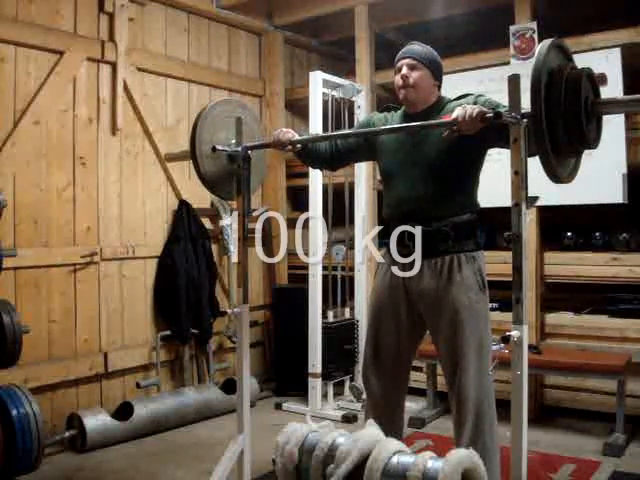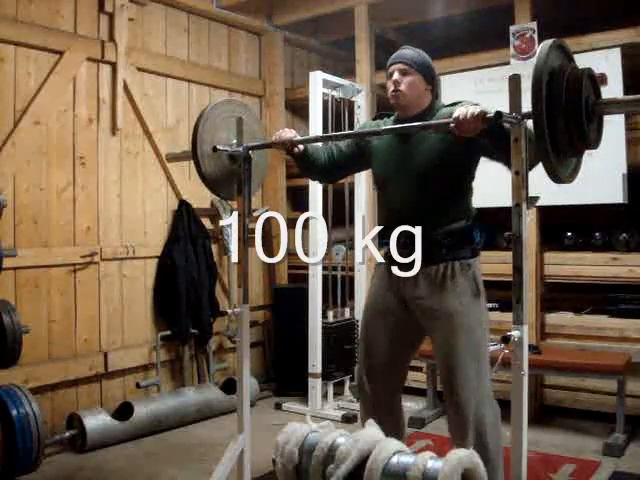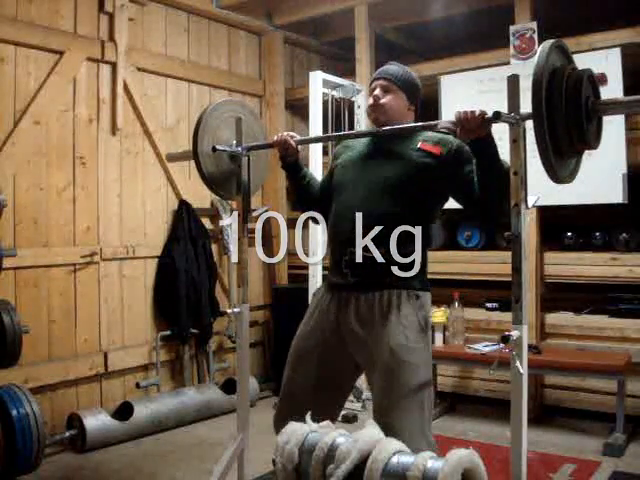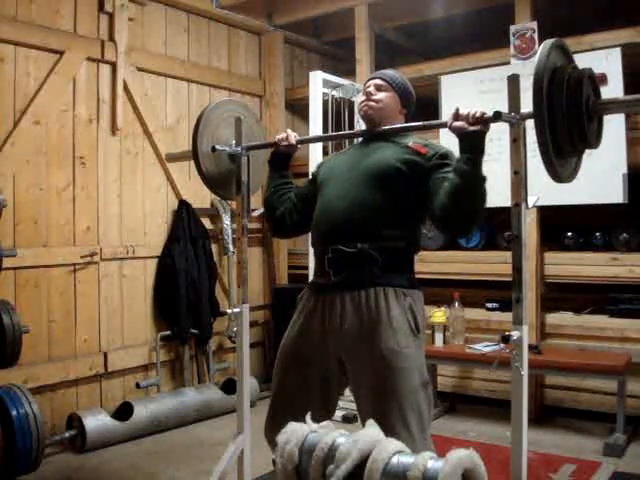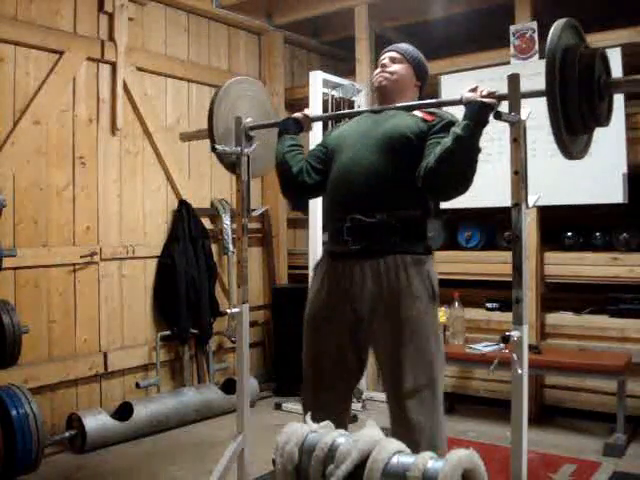
dt=1s
person 1, frame 1
left shoulder: (467, 110)
right shoulder: (379, 125)
right elbow: (330, 153)
left wrist: (486, 118)
right wrist: (297, 144)
left hip: (452, 262)
right hip: (395, 263)
left knee: (469, 382)
right knee: (380, 376)
person 1, frame 2
left shoulder: (462, 120)
right shoulder: (374, 133)
right elbow: (329, 166)
left wrist: (487, 125)
right wrist: (297, 148)
left hip: (449, 268)
right hip: (392, 269)
left knee: (466, 390)
right knee: (375, 382)
person 1, frame 3
left shoulder: (441, 147)
right shoulder: (348, 149)
left elbow: (494, 208)
right elbow: (320, 205)
left wrist: (481, 143)
right wrist: (292, 163)
left hip: (395, 301)
right hip: (333, 297)
left knee: (402, 434)
right knee: (294, 423)
person 1, frame 4
left shoulder: (424, 154)
right shoulder: (334, 162)
left elbow: (457, 219)
right elbow: (284, 220)
left wrist: (470, 146)
right wrist: (279, 161)
left hip: (382, 302)
right hip: (318, 300)
left knee: (401, 444)
right knee: (285, 432)
person 1, frame 5
left shoulder: (432, 122)
right shoulder: (344, 130)
left elbow: (444, 182)
right elbow: (297, 183)
left wrist: (474, 118)
right wrist: (289, 131)
left hip: (397, 268)
right hip: (334, 267)
left knee: (413, 403)
right knee: (323, 400)
